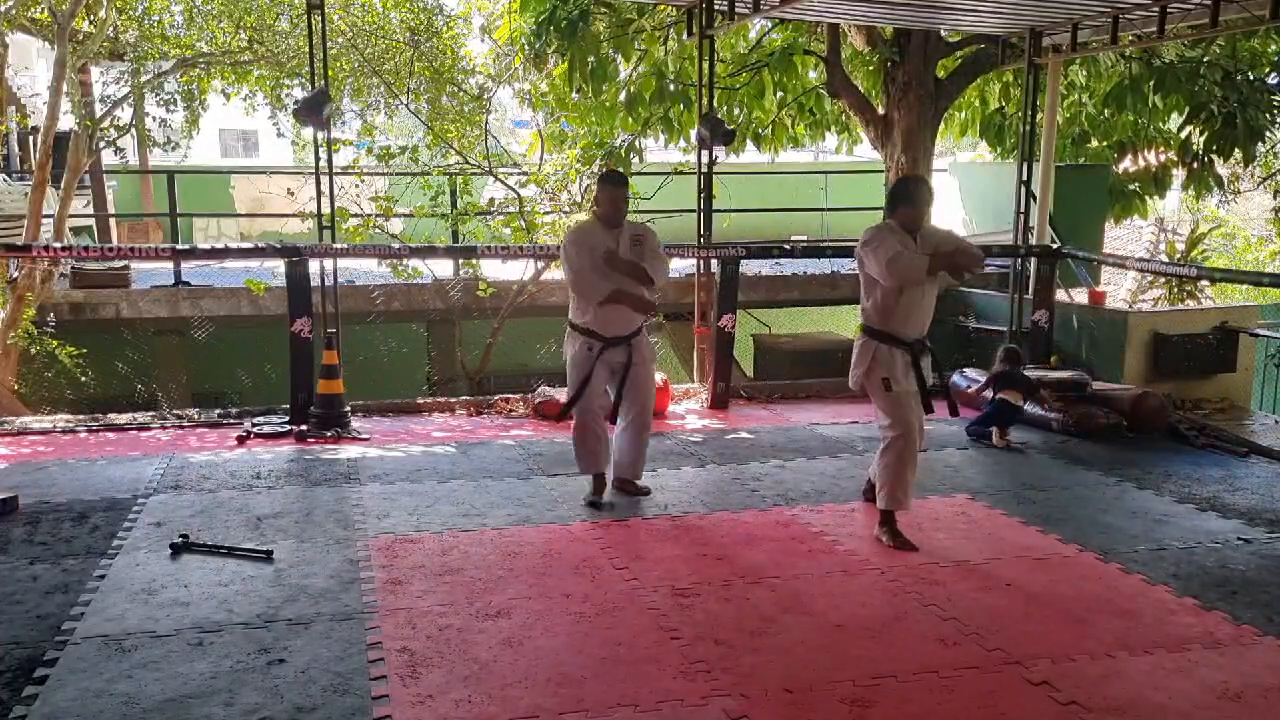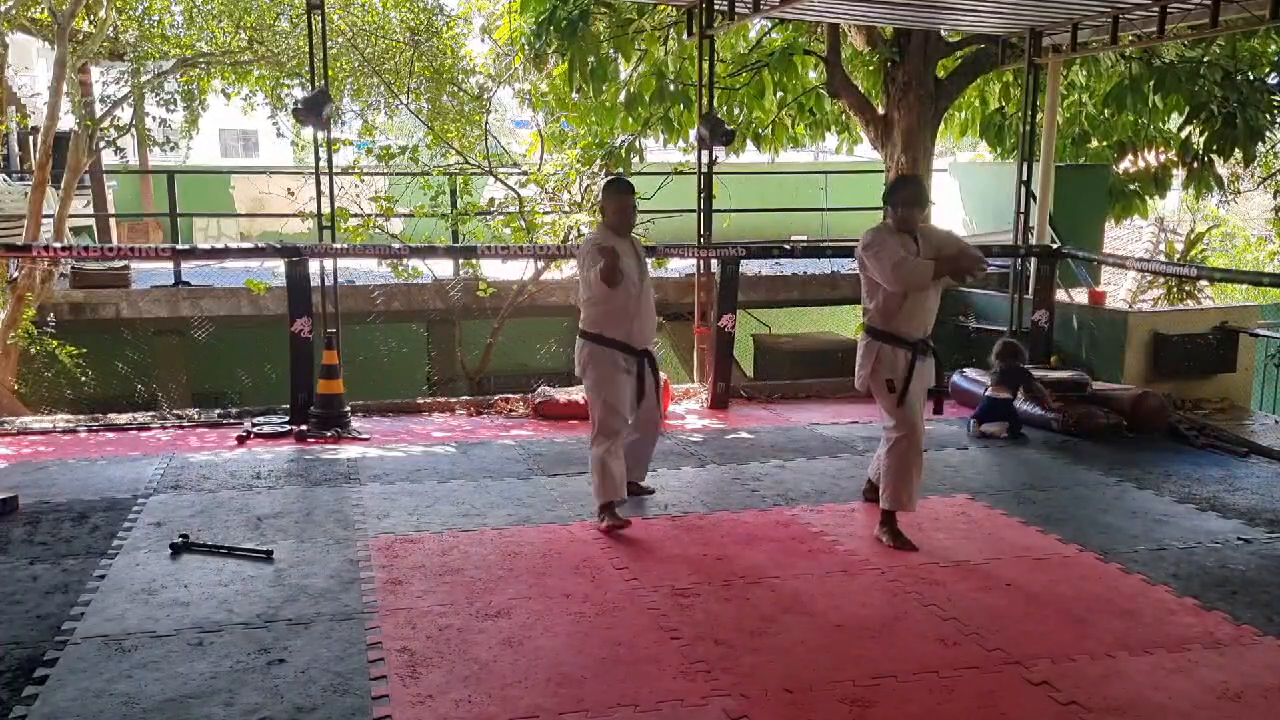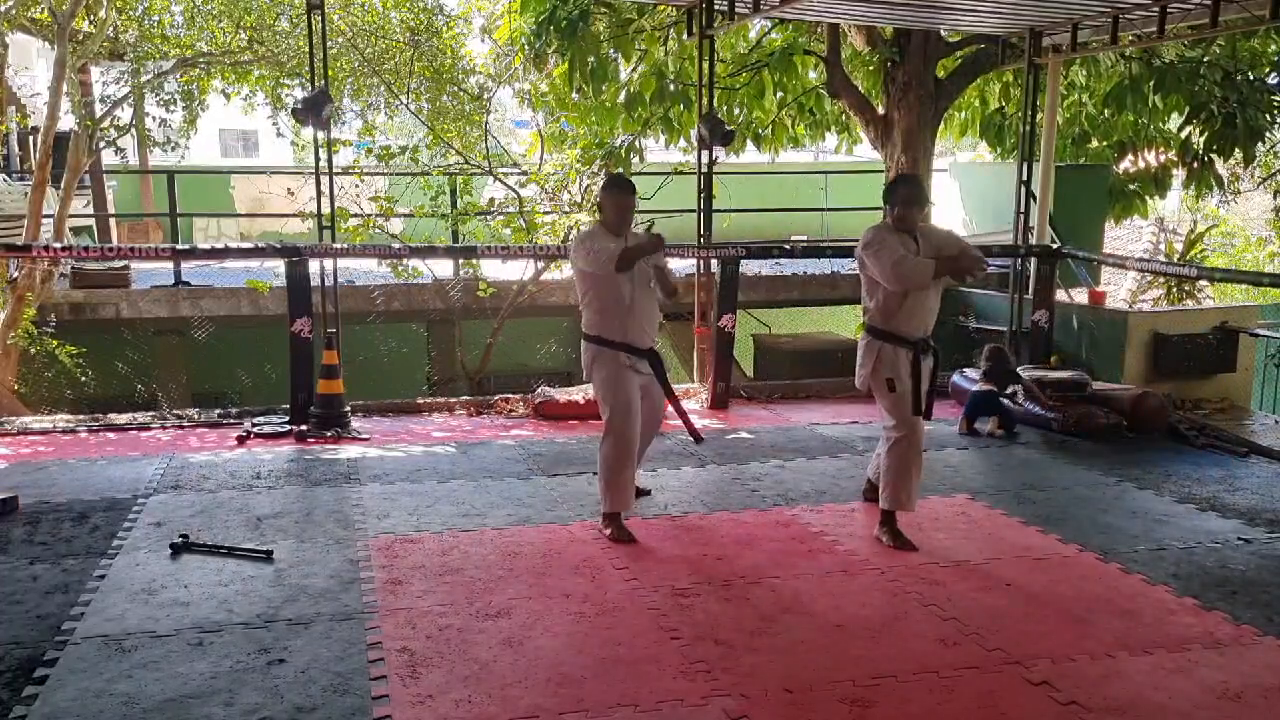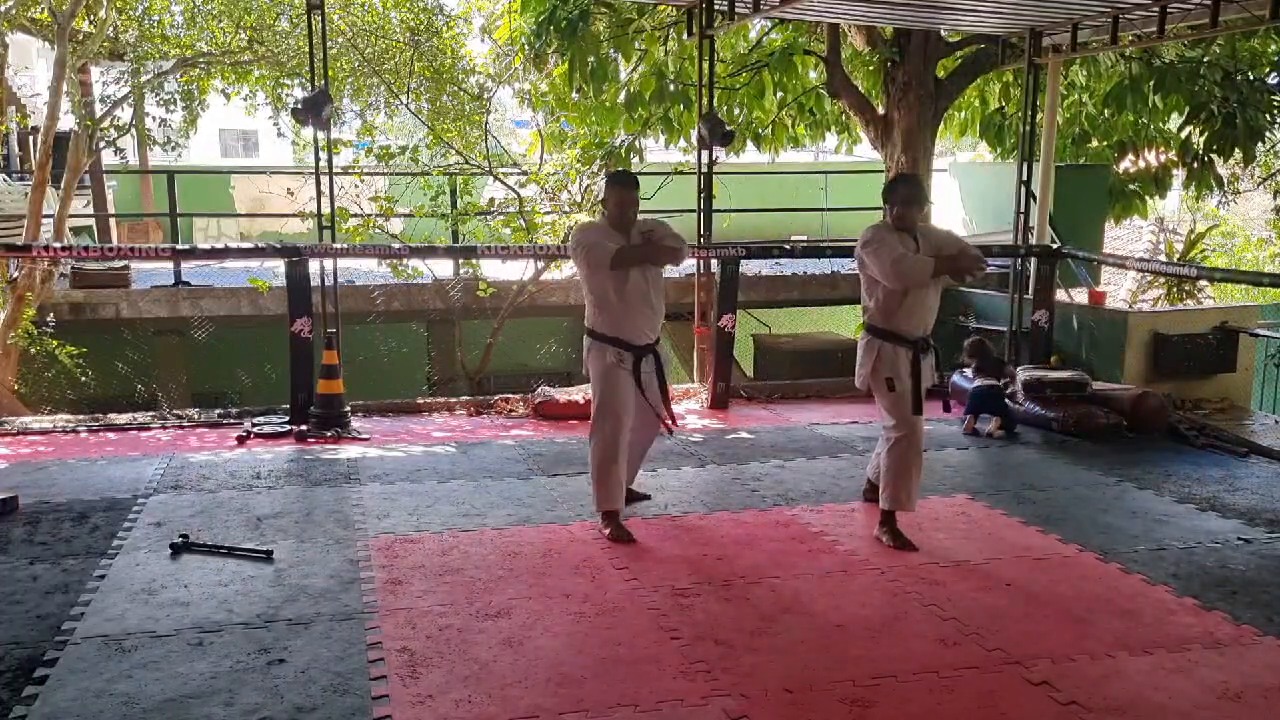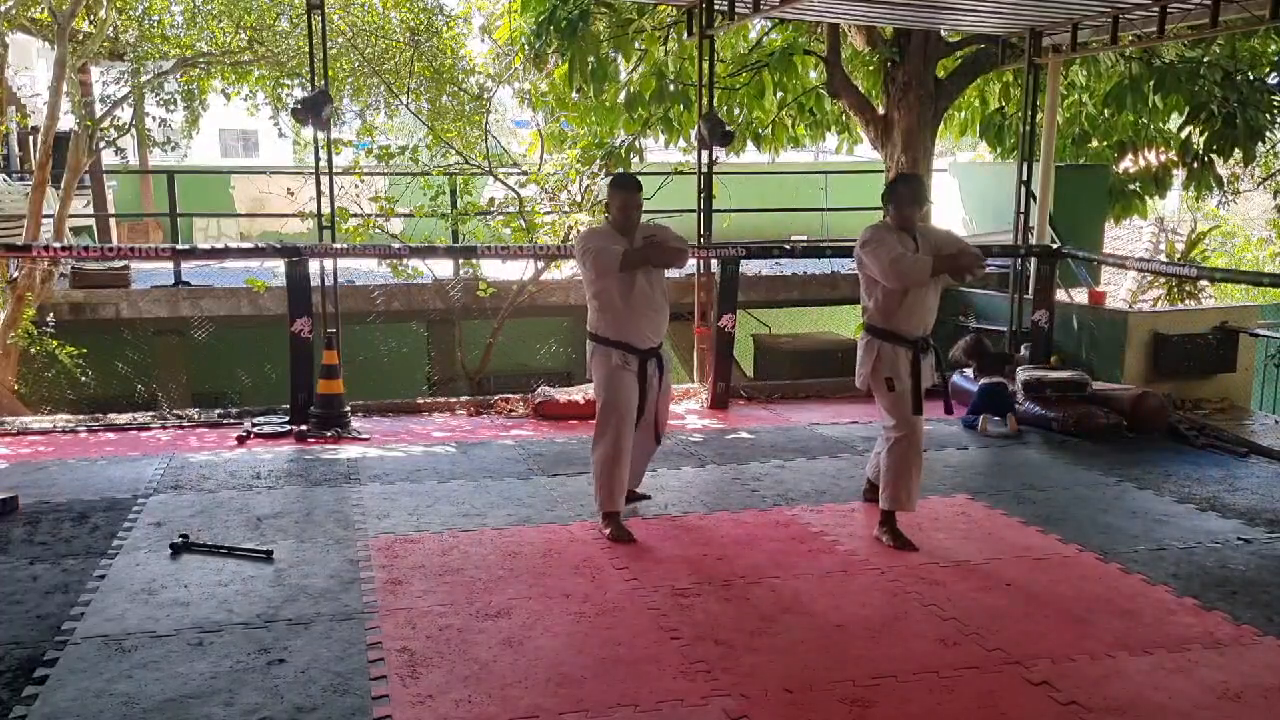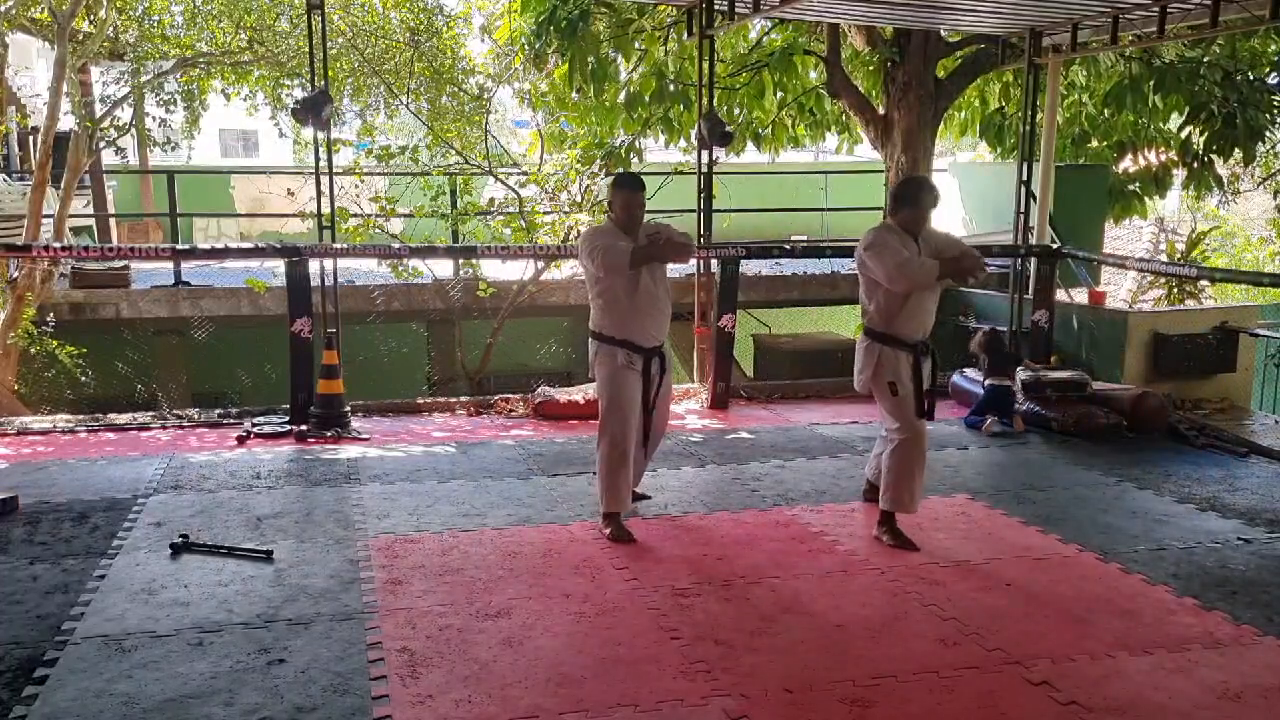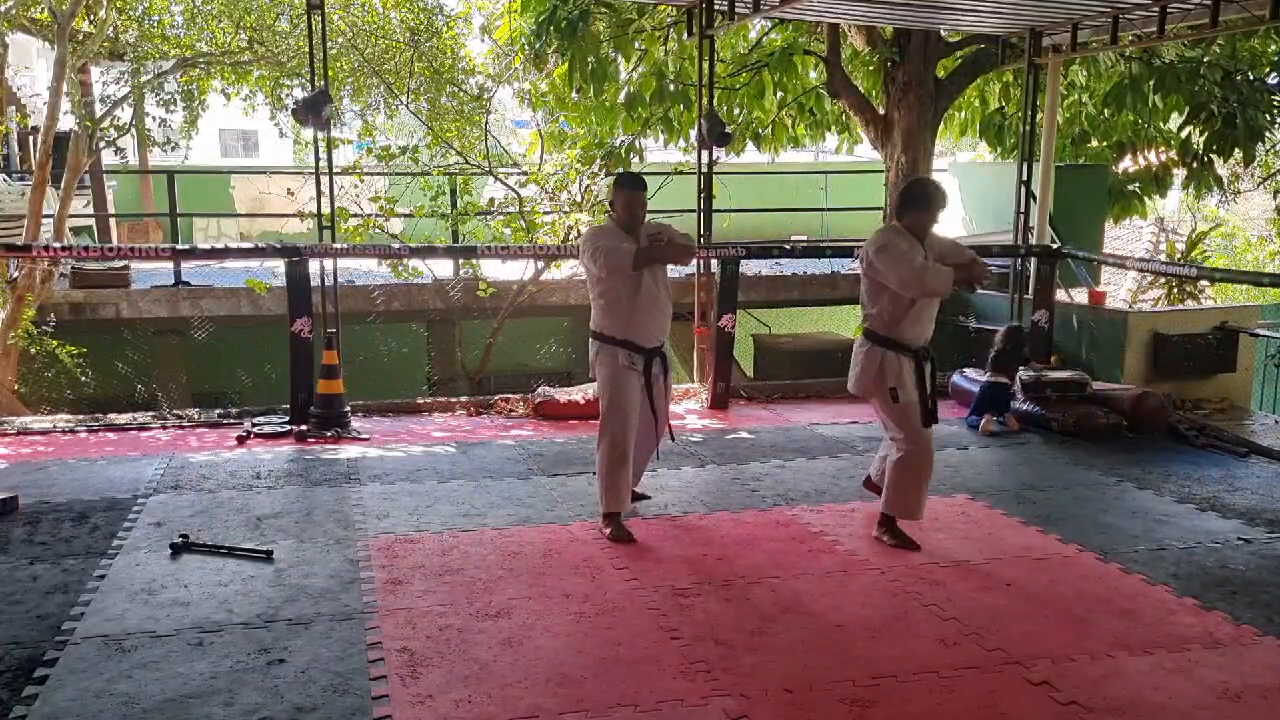
dt=0.2s
person 1, frame 1
left shoulder: (929, 236)
right shoulder: (876, 239)
left elbow: (971, 256)
right elbow: (896, 271)
left wrist: (956, 259)
right wrist: (940, 262)
left hip: (912, 351)
right hip: (882, 351)
left knee: (911, 430)
right knee: (902, 432)
left ankle: (873, 487)
right ankle: (887, 523)
person 1, frame 2
left shoulder: (932, 237)
right shoulder: (876, 240)
left elbow: (975, 260)
right elbow: (901, 274)
left wrist: (952, 265)
right wrist: (948, 265)
left hip: (917, 351)
right hip: (886, 351)
left knee: (906, 428)
right knee: (906, 433)
left ankle: (874, 486)
right ankle: (887, 522)
person 1, frame 3
left shoulder: (931, 236)
right shoulder: (876, 239)
left elbow: (975, 260)
right elbow: (901, 273)
left wrist: (954, 265)
right wrist: (949, 264)
left hip: (917, 350)
right hip: (886, 350)
left knee: (902, 426)
right knee: (906, 432)
left ankle: (873, 485)
right ankle: (887, 522)
person 1, frame 4
left shoulder: (930, 236)
right shoulder: (875, 238)
left elbow: (973, 259)
right elbow: (901, 270)
left wrist: (954, 264)
right wrist: (948, 264)
left hip: (916, 350)
right hip: (886, 349)
left knee: (900, 425)
right knee: (906, 432)
left ankle: (873, 485)
right ankle: (887, 522)
person 1, frame 5
left shoulder: (929, 235)
right shoulder: (874, 238)
left elbow: (973, 258)
right elbow: (899, 269)
left wrist: (952, 264)
right wrist: (948, 263)
left hip: (916, 349)
right hip: (886, 349)
left knee: (899, 425)
right knee: (906, 432)
left ankle: (874, 485)
right ankle: (887, 522)
person 1, frame 6
left shoulder: (928, 238)
right shoulder: (877, 240)
left elbow: (971, 258)
right elbow: (906, 273)
left wrist: (957, 266)
right wrist: (951, 266)
left hip: (912, 352)
right hip: (886, 353)
left knee: (898, 425)
right knee: (910, 433)
left ankle: (874, 485)
right ankle: (887, 522)
person 1, frame 7
left shoulder: (928, 242)
right shoulder: (885, 243)
left elbow: (962, 256)
right elbow: (921, 279)
left wrist: (970, 271)
right wrist: (964, 274)
left hip: (910, 357)
right hip: (885, 358)
left knee: (905, 431)
right knee: (915, 443)
left ankle: (877, 477)
right ankle: (887, 524)
person 2, frame 1
left shoulder: (642, 234)
right shoulder: (578, 237)
left elbow: (657, 273)
right elbow: (583, 287)
left wrist: (622, 265)
right wrist: (633, 300)
left hip: (632, 342)
right hip: (588, 342)
left knee: (639, 412)
right knee: (587, 411)
left ankle: (626, 475)
right ankle: (598, 476)
person 2, frame 2
left shoulder: (633, 245)
right shoulder: (596, 246)
right elbow: (606, 282)
right wrist: (610, 263)
left hip: (638, 351)
right hip: (603, 351)
left knee: (648, 420)
right knee: (609, 426)
left ankle: (630, 477)
right ankle: (608, 508)
person 2, frame 3
left shoulder: (639, 242)
right shoulder: (589, 243)
left elbow: (665, 288)
right elbow: (613, 262)
left wrist: (662, 278)
right wrist: (647, 248)
left hip: (641, 353)
right hip: (609, 354)
left knee: (649, 420)
right knee: (622, 428)
left ankle: (622, 482)
right ankle: (612, 514)
person 2, frame 4
left shoulder: (652, 231)
right shoulder: (587, 235)
left elbow: (674, 251)
right elbow: (598, 256)
left wrist: (643, 252)
right wrist: (647, 252)
left hip: (646, 349)
right hip: (609, 350)
left knee: (647, 422)
right knee: (611, 427)
left ankle: (622, 485)
right ankle: (609, 513)
person 2, frame 5
left shoulder: (655, 234)
right shoulder: (592, 239)
left elbow: (680, 254)
right elbow: (603, 262)
left wrist: (644, 254)
right wrist: (648, 253)
left hip: (651, 353)
right hip: (613, 353)
left knee: (650, 428)
right knee: (615, 430)
left ankle: (624, 486)
right ankle: (610, 514)
person 2, frame 6
left shoulder: (656, 232)
right shoulder: (595, 238)
left elbow: (684, 248)
right elbow: (611, 259)
left wrist: (654, 248)
right wrist: (654, 249)
left hip: (652, 351)
right hip: (615, 352)
left knee: (652, 427)
right knee: (619, 431)
left ankle: (624, 486)
right ankle: (611, 514)
person 2, frame 7
left shoulder: (657, 233)
right shoulder: (596, 238)
left elbow: (687, 250)
right elbow: (614, 260)
left wrist: (657, 250)
right wrist: (658, 251)
left hip: (652, 351)
right hip: (616, 352)
left knee: (650, 426)
right knee: (619, 430)
left ankle: (624, 486)
right ankle: (611, 514)
